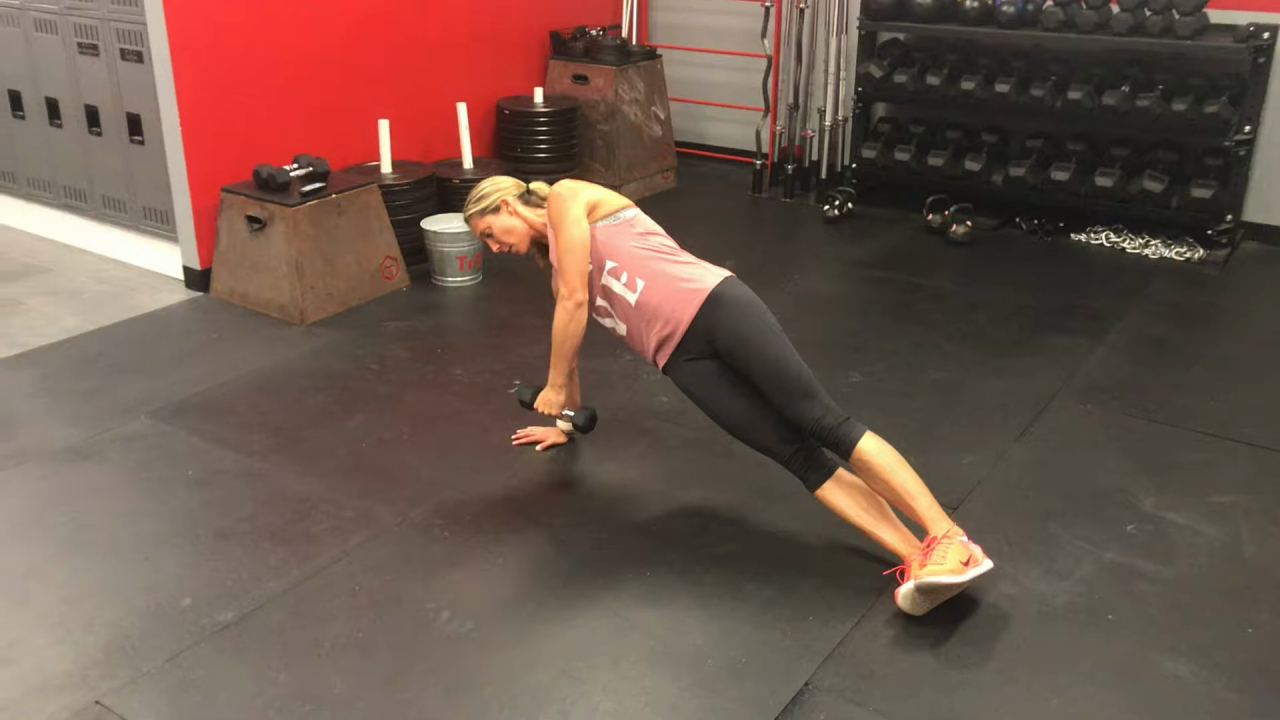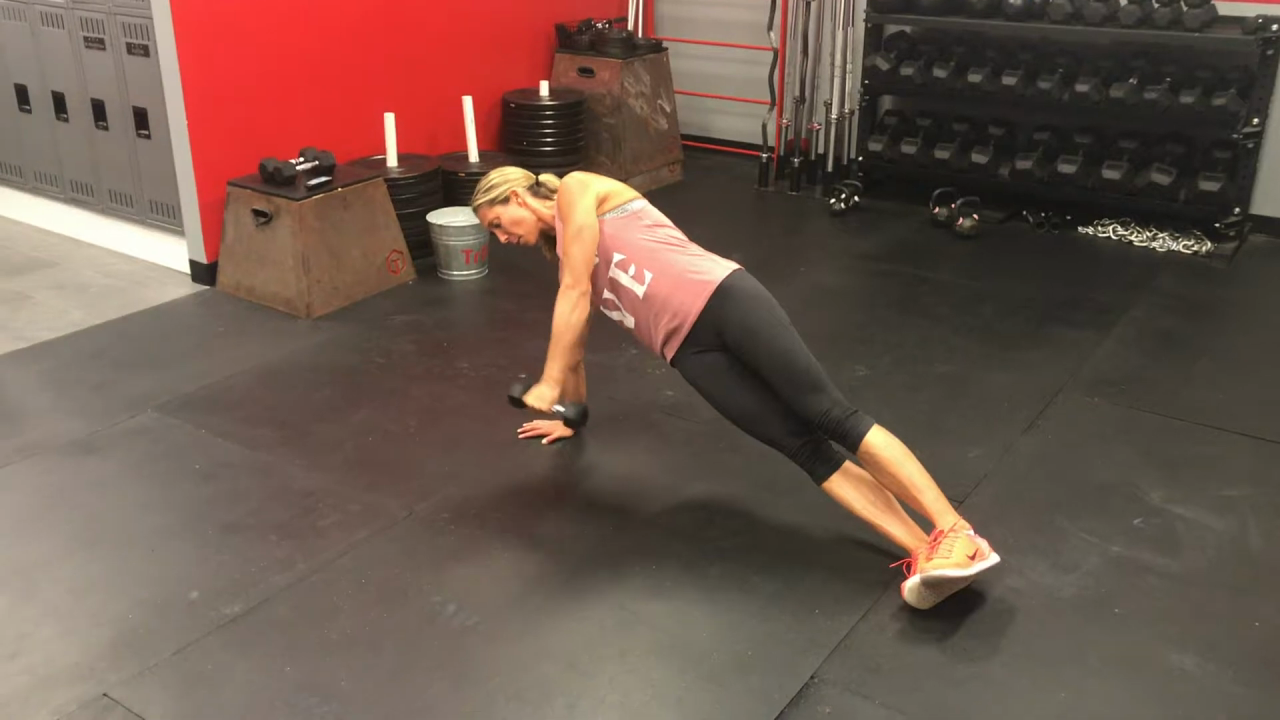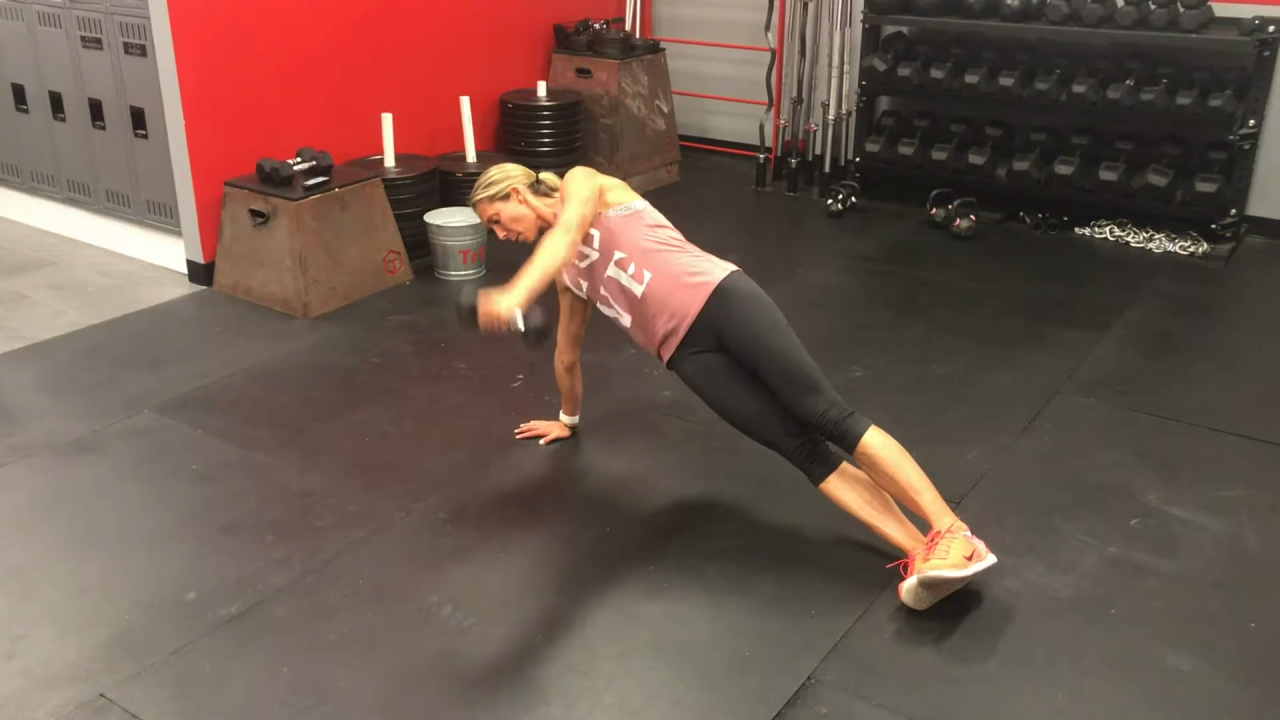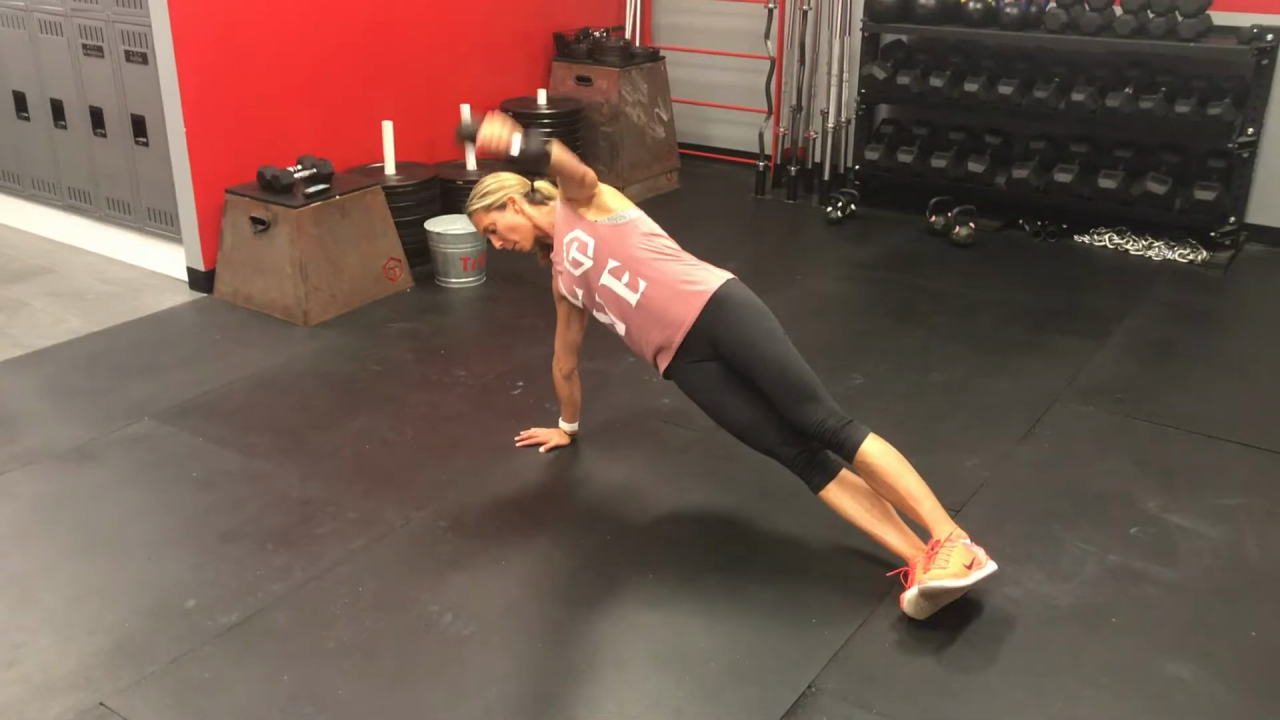
dt=0.3s
person 1, frame 1
left shoulder: (567, 198)
right shoulder: (558, 266)
left elbow: (574, 301)
right elbow: (568, 349)
left wrist: (553, 387)
right wrist: (566, 420)
left hip: (715, 304)
right hip: (682, 354)
left knee: (823, 422)
right knee: (798, 454)
left ankle: (948, 539)
right ankle: (915, 558)
person 1, frame 2
left shoulder: (578, 190)
right shoulder: (564, 258)
left elbow: (576, 292)
right elbow: (573, 346)
left wrist: (547, 385)
left hip: (722, 297)
right hip: (689, 347)
left knee: (831, 415)
right knee: (805, 448)
left ankle: (956, 533)
right ankle: (922, 551)
person 1, frame 3
left shoulder: (581, 185)
right shoulder: (566, 271)
left elbow: (564, 237)
right elbow: (567, 350)
left wrist: (513, 297)
right wrist: (568, 418)
left hip: (720, 298)
right hip: (687, 348)
left knee: (828, 417)
right knee: (802, 448)
left ankle: (952, 533)
right ankle: (920, 553)
person 1, frame 4
left shoulder: (578, 205)
right shoulder: (560, 287)
left elbow: (566, 167)
right elbow: (566, 362)
left wrist: (514, 142)
right wrist: (566, 425)
left hip: (715, 308)
right hip: (680, 358)
left knee: (827, 423)
right knee: (803, 457)
left ankle: (953, 544)
right ankle: (918, 561)
